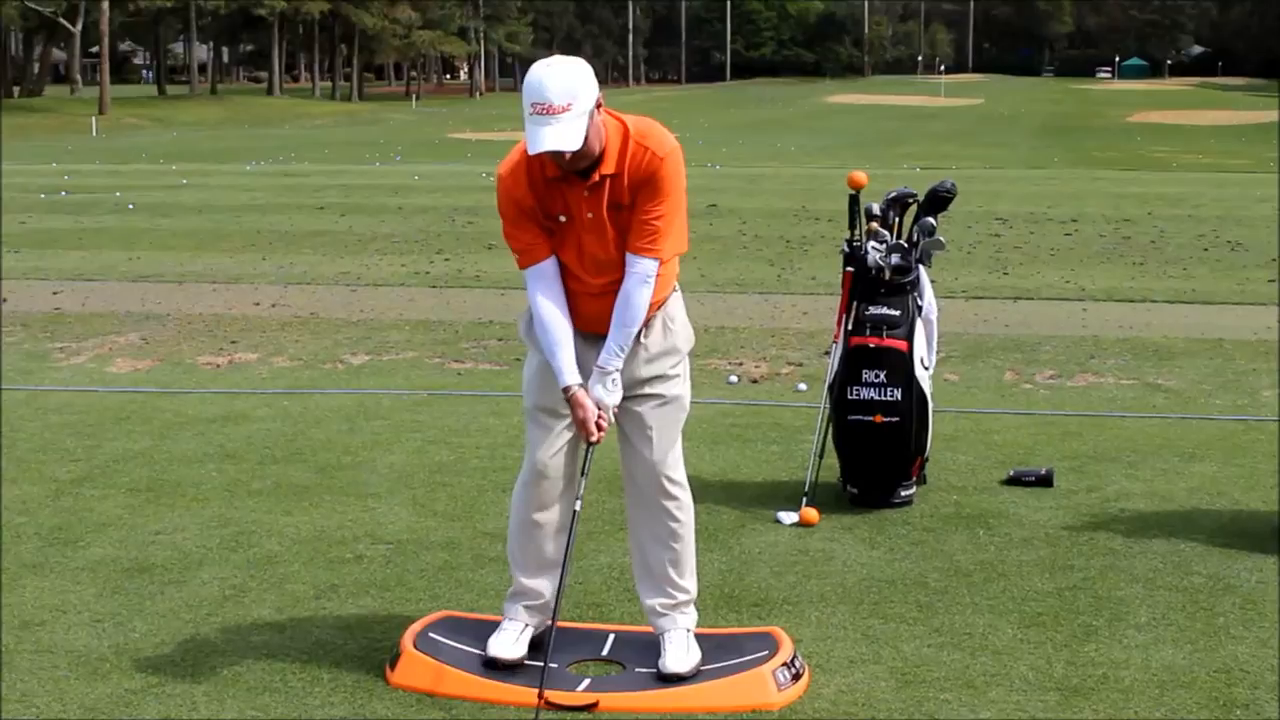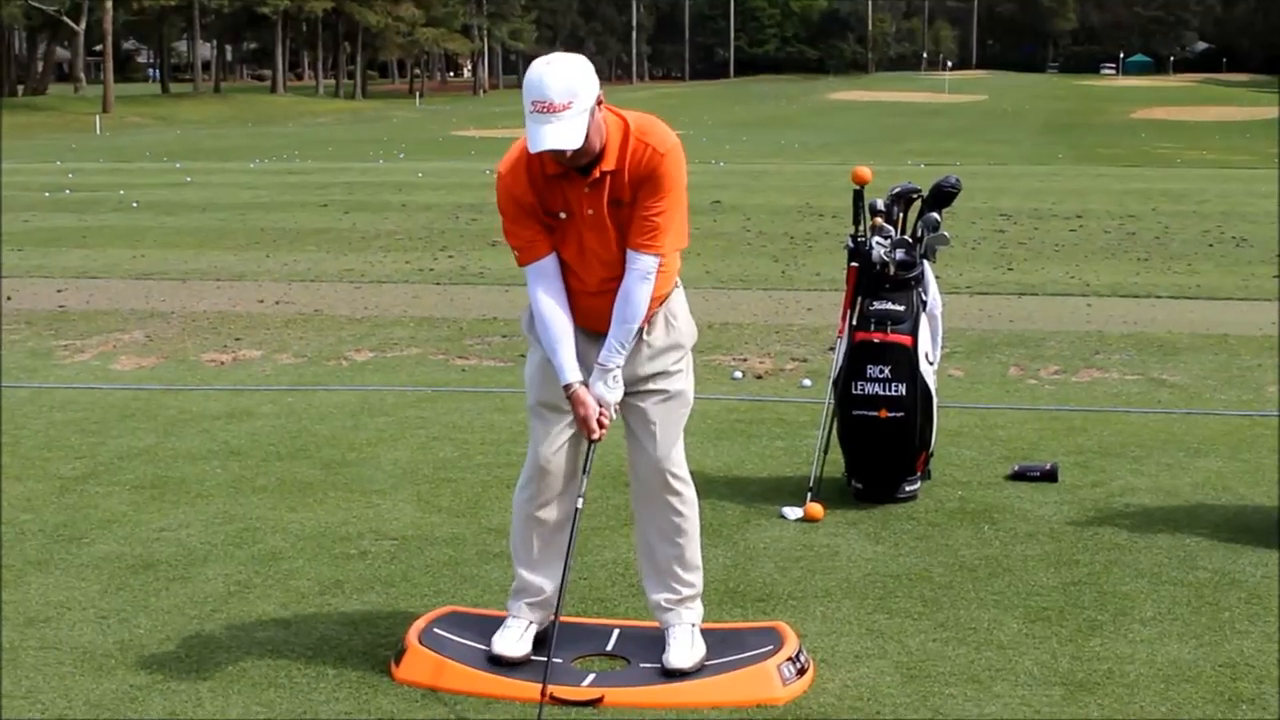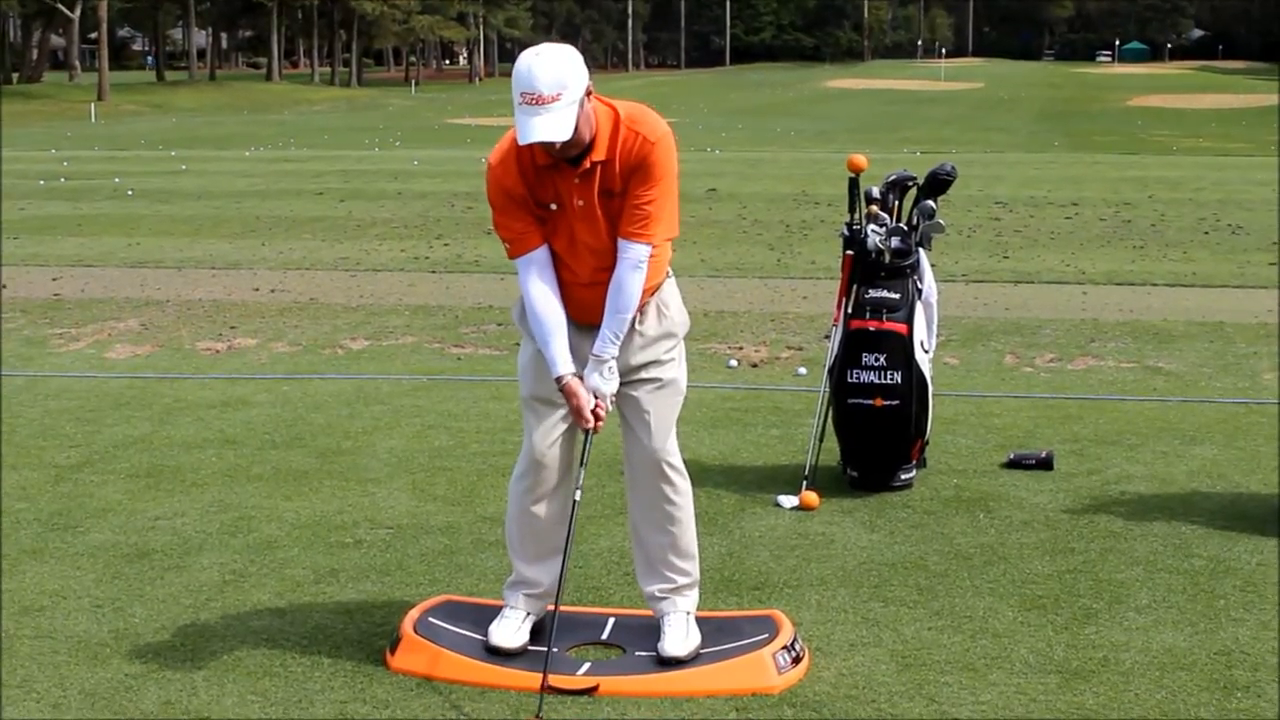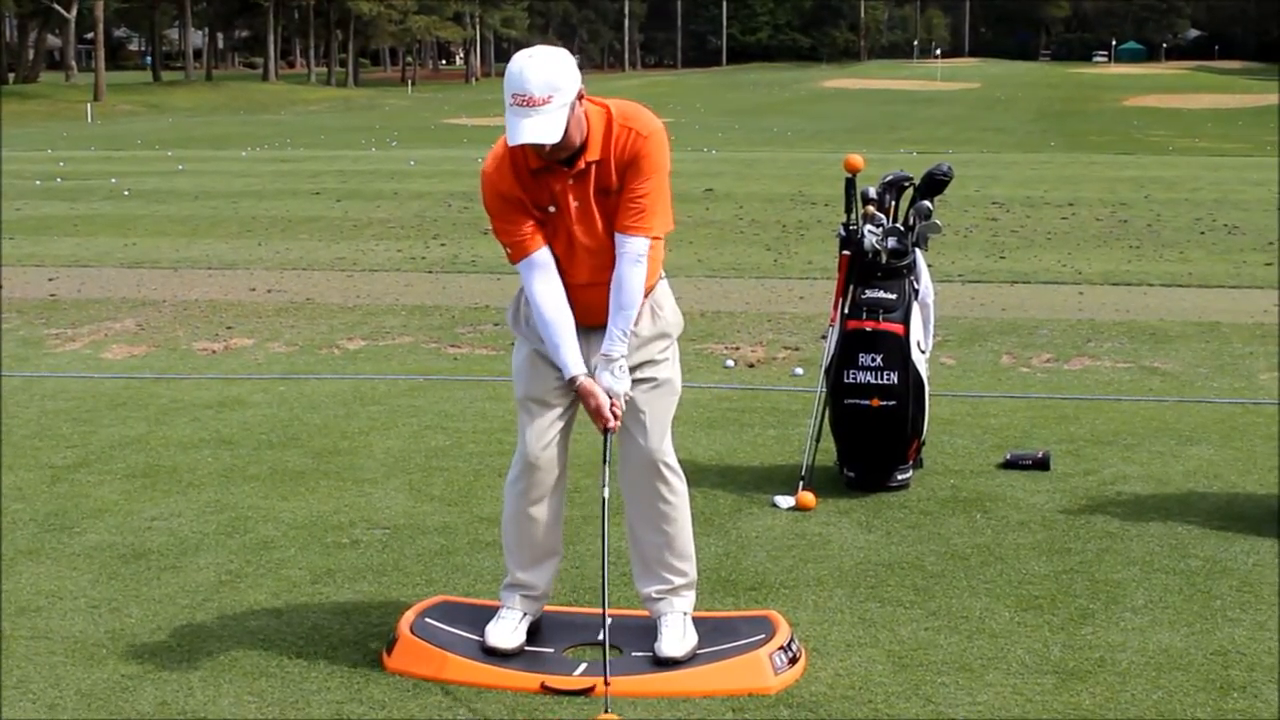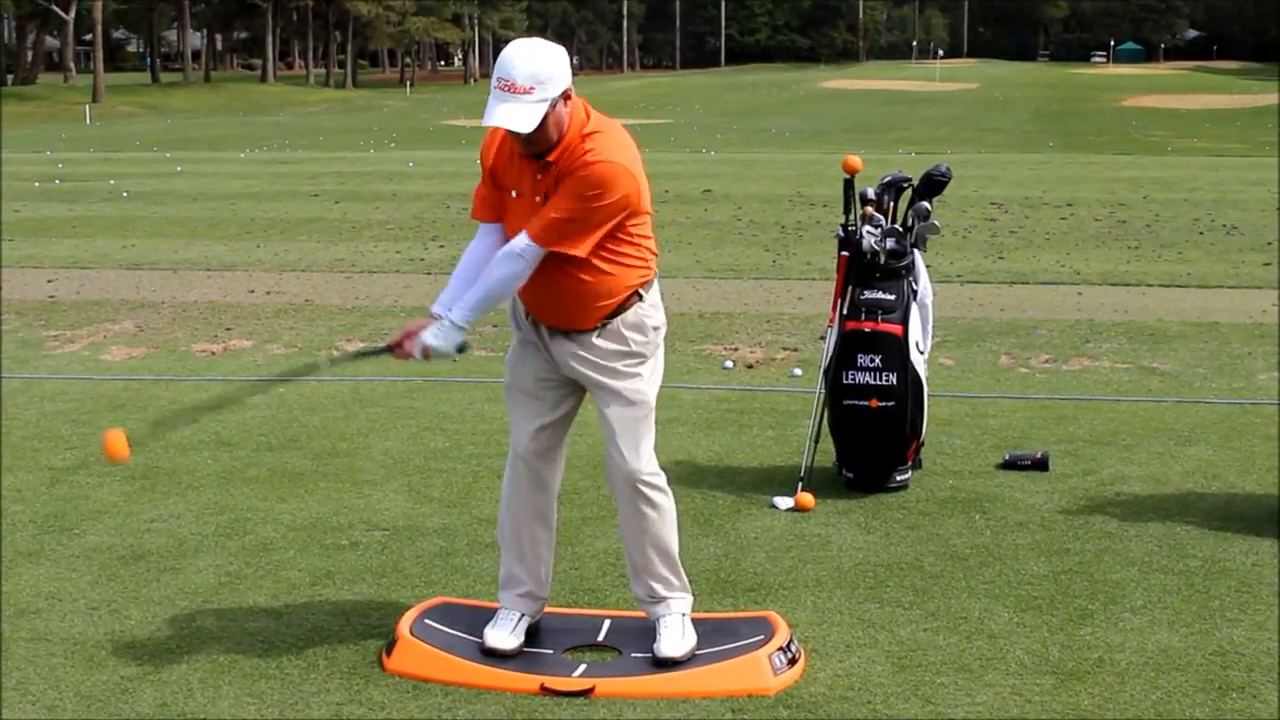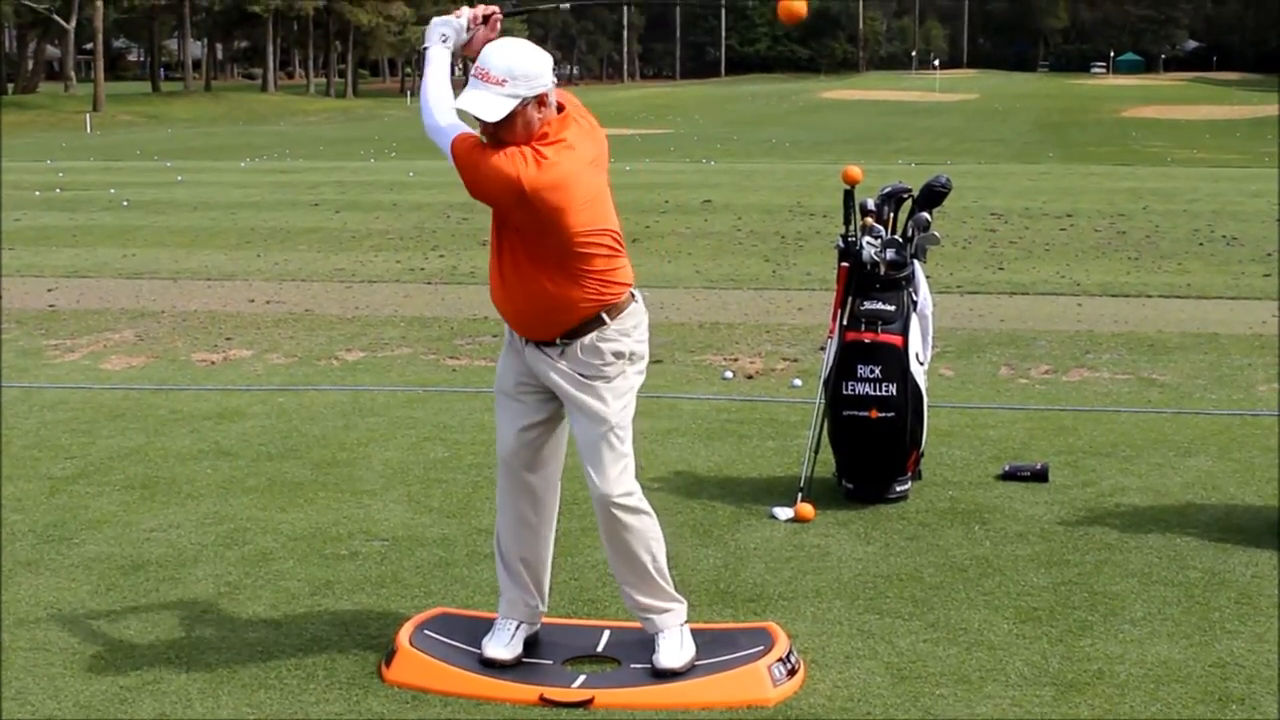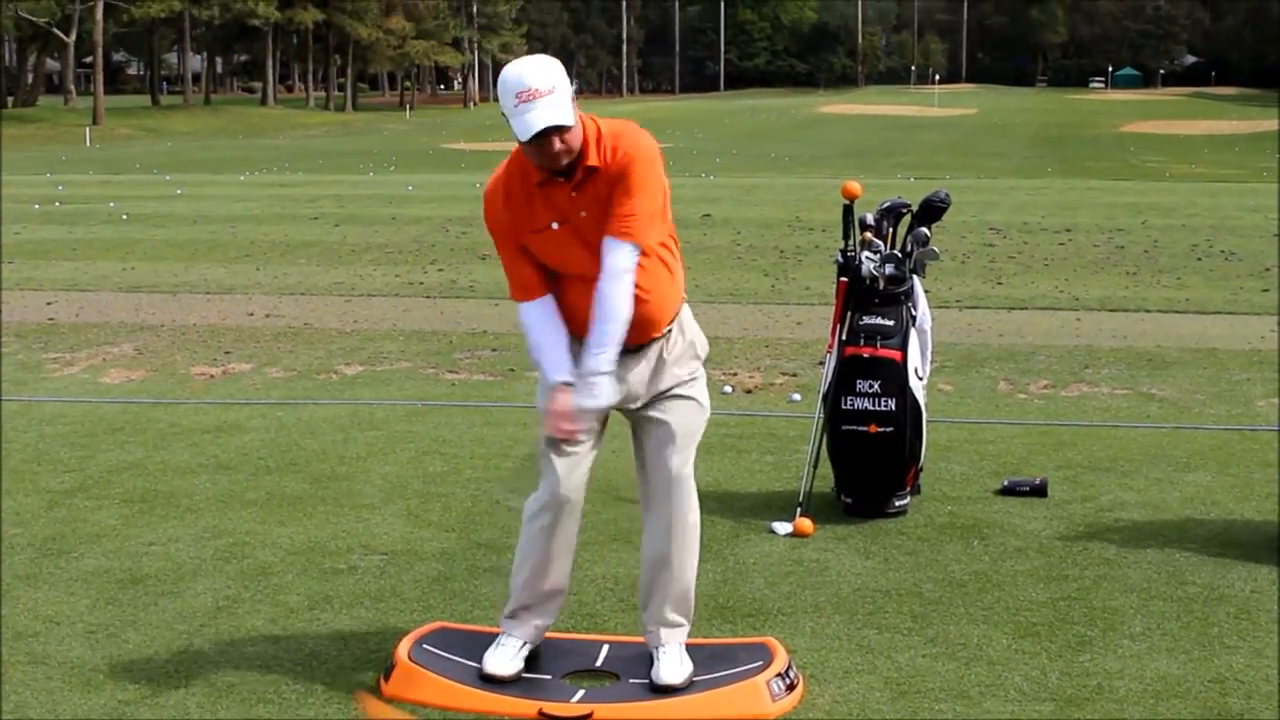
dt=0.5s
person 1, frame 1
left shoulder: (654, 153)
right shoulder: (517, 176)
left elbow: (642, 274)
right elbow: (544, 285)
left wrist: (610, 373)
right wrist: (572, 384)
left hip: (647, 329)
right hip: (564, 330)
left knee: (658, 474)
right knee: (544, 469)
left ankle: (673, 618)
right ankle: (525, 610)
person 1, frame 2
left shoulder: (655, 149)
right shoulder: (517, 175)
left elbow: (642, 270)
right elbow: (544, 284)
left wrist: (610, 371)
right wrist: (573, 382)
left hip: (651, 327)
right hip: (565, 327)
left knee: (662, 468)
right knee: (546, 466)
left ankle: (680, 613)
right ankle: (528, 608)
person 1, frame 3
left shoulder: (646, 138)
right shoulder: (507, 165)
left elbow: (634, 259)
right elbow: (535, 274)
left wrist: (605, 361)
right wrist: (565, 374)
left hip: (642, 316)
right hip: (556, 319)
left knee: (656, 458)
right knee: (540, 458)
left ankle: (674, 602)
right ankle: (525, 597)
person 1, frame 4
left shoulder: (638, 133)
right shoulder: (501, 172)
left elbow: (633, 254)
right elbow: (540, 277)
left wrist: (614, 359)
right wrist: (579, 377)
left hip: (638, 319)
right hip: (549, 325)
left knee: (652, 459)
right knee: (535, 460)
left ankle: (671, 602)
right ankle: (521, 598)
person 1, frame 5
left shoulder: (604, 160)
right shoulder: (500, 142)
left elbow: (523, 255)
right elbow: (488, 238)
left wrist: (452, 326)
right wrist: (440, 315)
left hip: (616, 329)
right hip: (535, 326)
left knee: (632, 467)
right knee: (530, 461)
left ankle: (669, 604)
right ankle: (521, 599)
person 1, frame 6
left shoulder: (520, 177)
right shoulder: (567, 112)
left elbow: (438, 126)
right elbow: (479, 118)
left hip: (598, 345)
right hip: (529, 338)
left knee: (611, 487)
right knee: (519, 470)
left ankle: (665, 617)
right ankle: (519, 612)
person 1, frame 7
left shoulder: (628, 152)
right shoulder: (503, 195)
left elbow: (620, 272)
right elbow: (534, 301)
left wrist: (598, 379)
right wrist: (561, 386)
left hip: (663, 348)
right hip: (573, 354)
left knee: (672, 489)
right knee: (559, 492)
left ankle: (667, 633)
right ankle: (522, 626)
